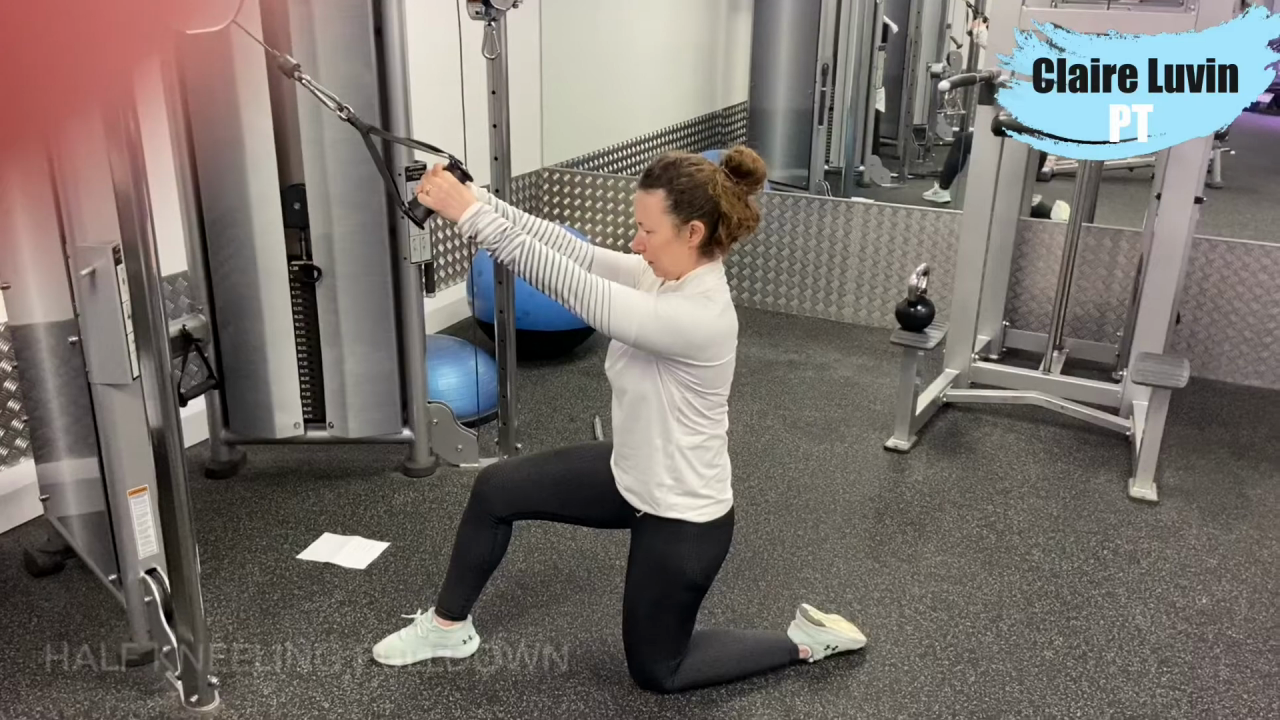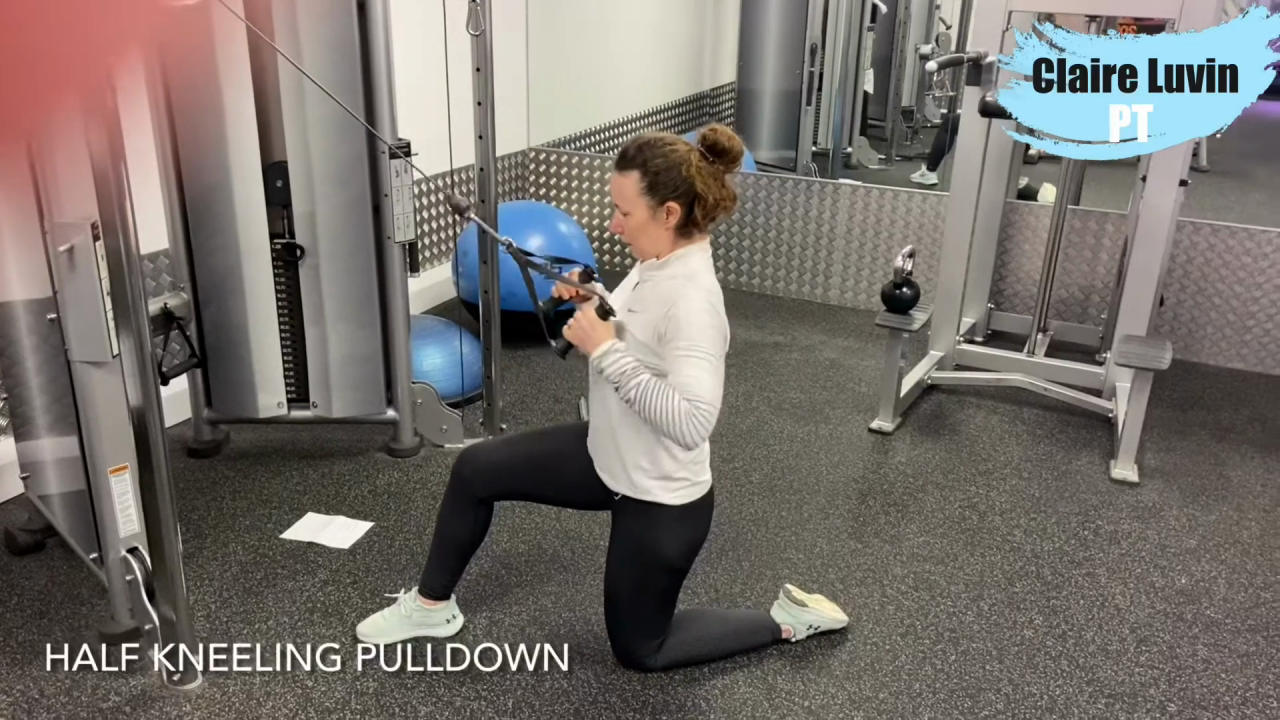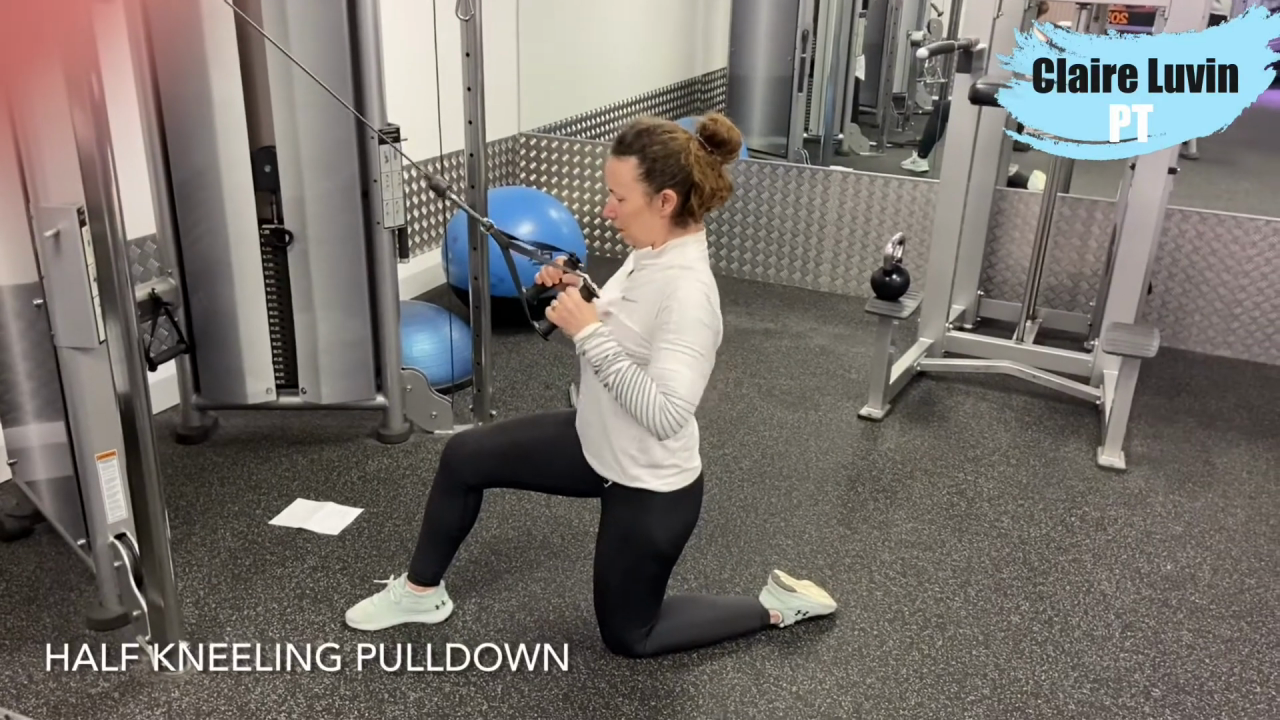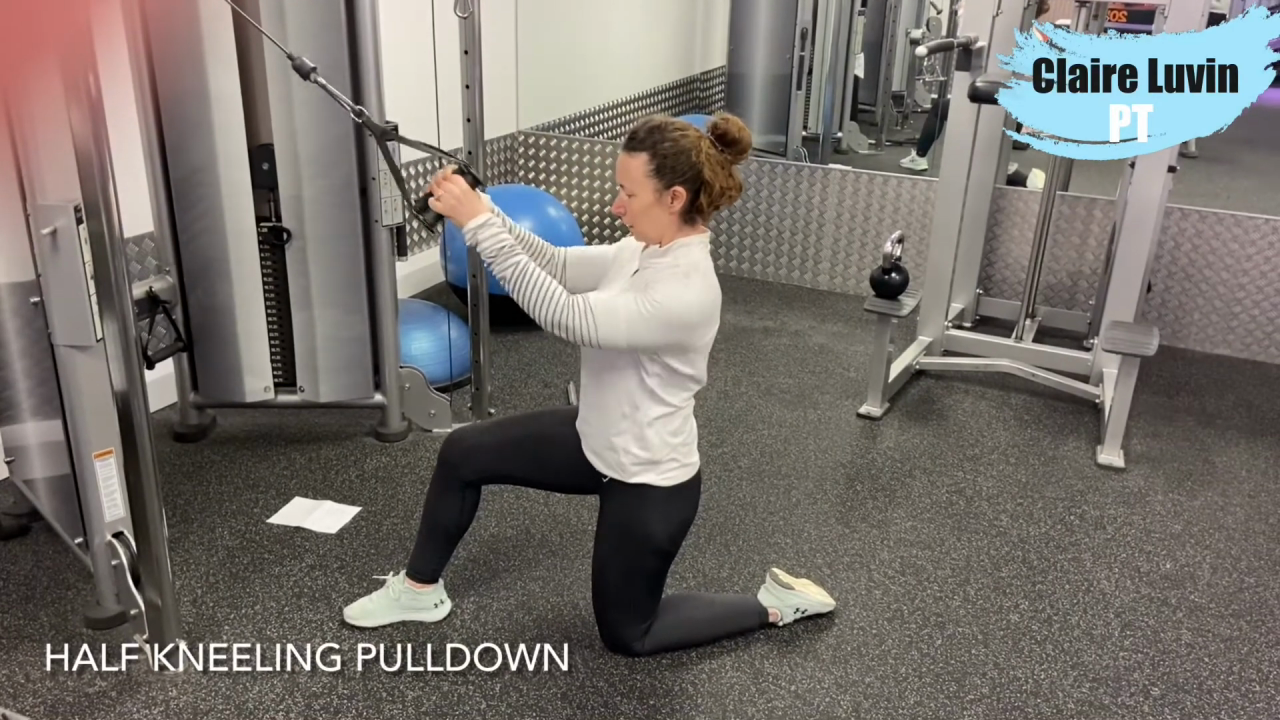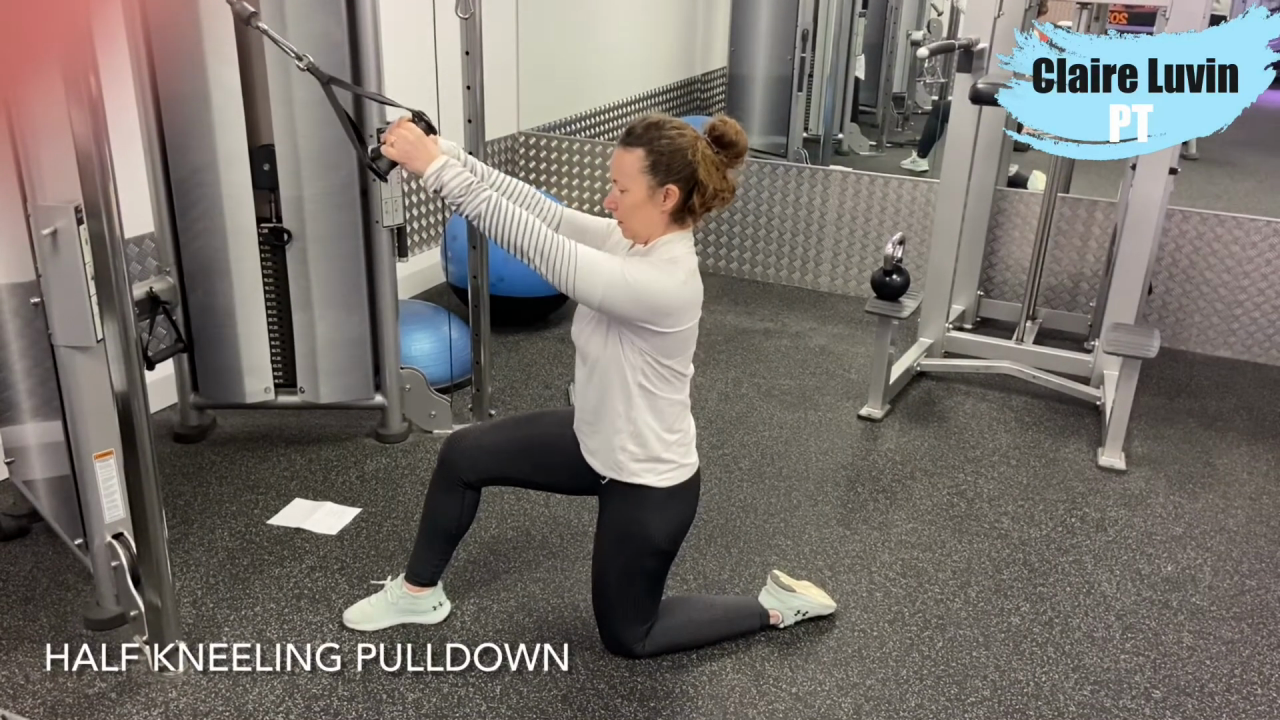
dt=1s
person 1, frame 1
left shoulder: (700, 315)
right shoulder: (669, 273)
left elbow: (575, 288)
right elbow: (573, 250)
left wrist: (473, 216)
right wrist: (475, 197)
left hip: (683, 515)
right hip: (632, 472)
left knee: (656, 669)
right knee: (495, 489)
left ankle: (807, 639)
right ankle: (449, 626)
person 1, frame 2
left shoulder: (692, 300)
right shoulder: (660, 263)
left elbow: (693, 424)
left wrist: (608, 351)
right wrist: (593, 302)
left hip: (661, 498)
right hip: (610, 456)
left knee: (638, 648)
right knee: (475, 470)
left ankle: (790, 620)
right ankle: (432, 606)
person 1, frame 3
left shoulder: (687, 292)
right shoulder: (652, 255)
left elbow: (660, 413)
left wrist: (587, 330)
right wrist: (578, 293)
left hip: (650, 485)
right hip: (599, 443)
left knee: (628, 635)
right knee: (464, 457)
left ankle: (778, 606)
right ankle: (421, 592)
person 1, frame 4
left shoulder: (686, 293)
right shoulder: (649, 248)
left elbow: (562, 314)
right elbow: (558, 265)
left wrist: (478, 226)
right wrist: (481, 210)
left hip: (651, 482)
right hip: (599, 439)
left knee: (626, 633)
right knee: (464, 452)
left ankle: (775, 603)
right ankle: (420, 589)
person 1, frame 5
left shoulder: (664, 282)
right shoulder: (639, 239)
left elbow: (539, 245)
right elbow: (542, 210)
left wrist: (437, 169)
right wrist: (442, 152)
left hip: (649, 481)
right hip: (596, 440)
left knee: (626, 635)
right knee: (462, 455)
left ankle: (776, 607)
right ankle: (417, 592)
